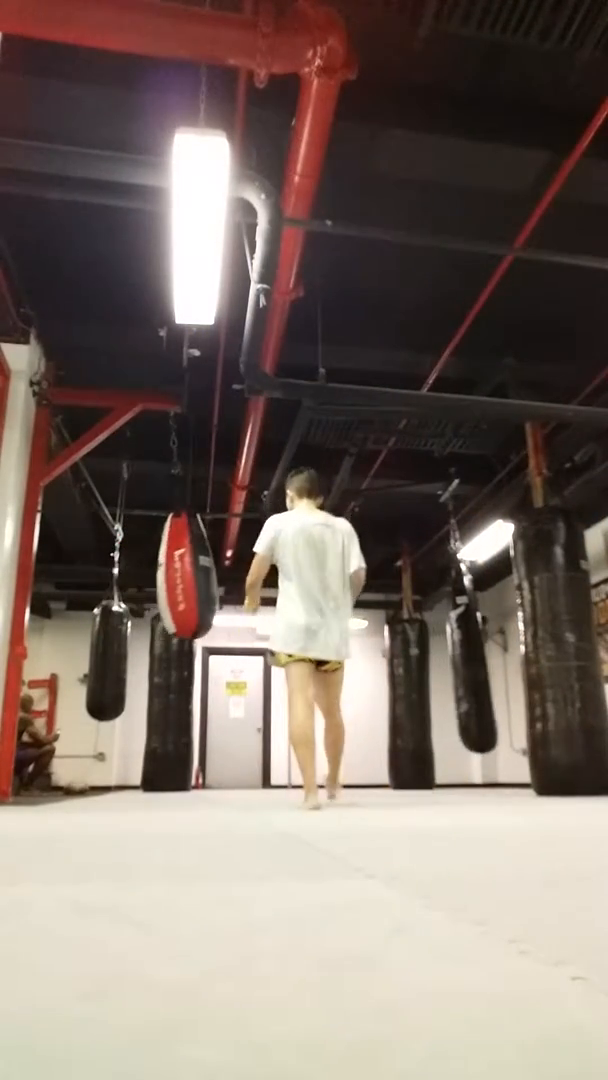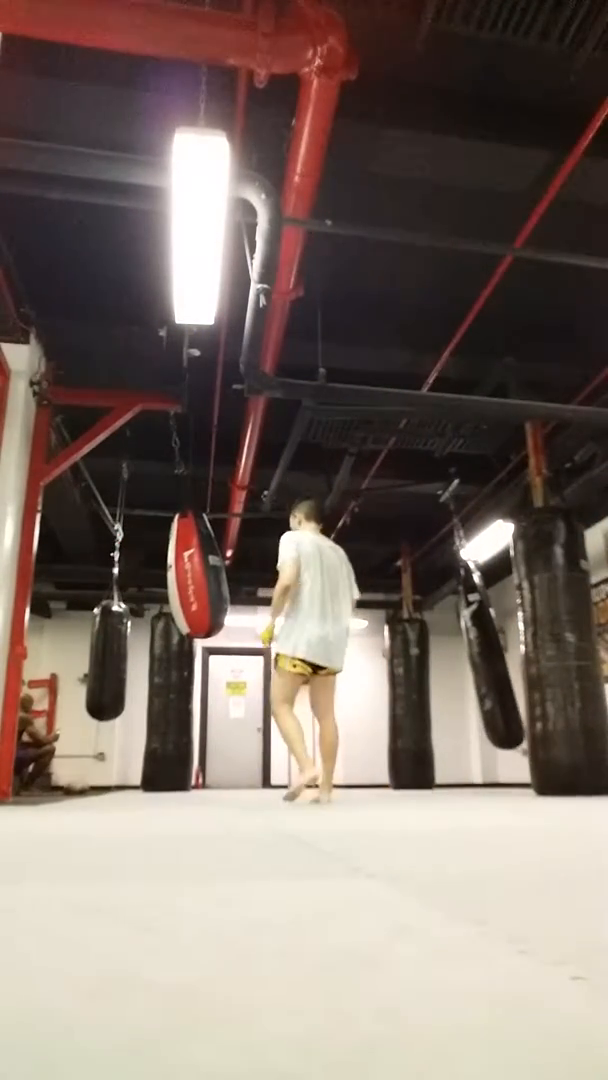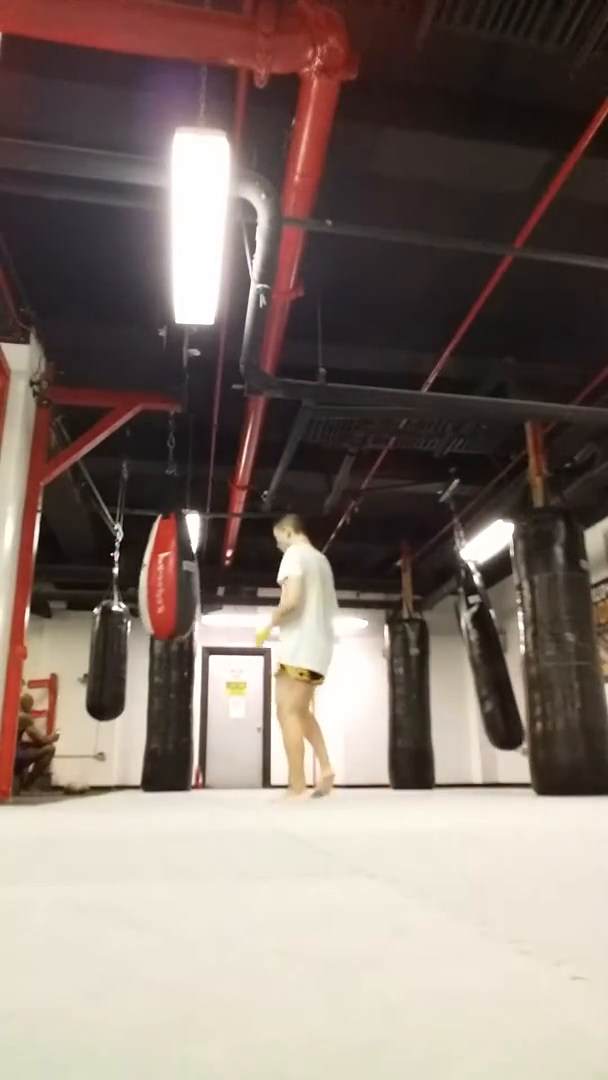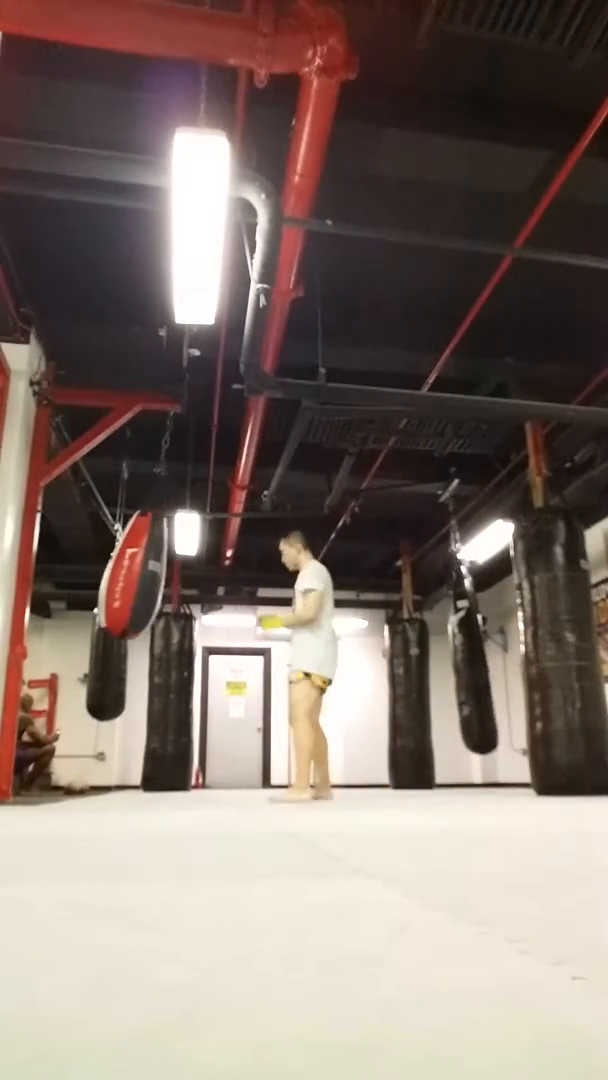
dt=0.4s
person 1, frame 1
left shoulder: (278, 524)
right shoulder: (342, 527)
left elbow: (253, 579)
right elbow: (358, 577)
left wrist: (251, 603)
left hip: (295, 627)
right hip: (333, 630)
left knee: (300, 706)
right knee: (332, 710)
left ankle: (311, 791)
right ankle: (333, 782)
person 1, frame 2
left shoulder: (293, 538)
right shoulder: (339, 553)
left elbow: (287, 581)
right elbow: (352, 601)
left wrist: (271, 622)
left hip: (300, 635)
right hip: (332, 640)
left knee: (281, 704)
right knee: (325, 713)
left ankle: (305, 766)
right ankle: (326, 788)
person 1, frame 3
left shoulder: (294, 554)
right shoulder: (322, 560)
left elbow: (291, 601)
left wrist: (268, 627)
left hip: (299, 645)
right hip: (320, 646)
left knee: (287, 713)
right knee: (302, 711)
left ankle: (297, 789)
right ankle: (325, 767)
person 1, frame 4
left shoulder: (313, 570)
right shoulder: (315, 573)
left elbow: (309, 614)
left wrist: (280, 621)
right wrist: (281, 620)
left hip: (313, 657)
right hip: (314, 657)
left knee: (299, 716)
right knee: (310, 721)
left ankle: (301, 787)
right ankle: (322, 786)
